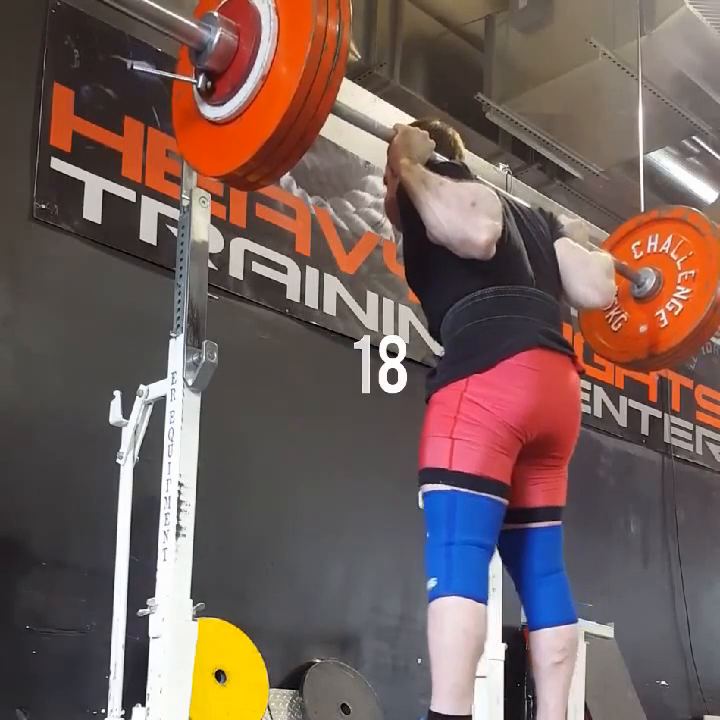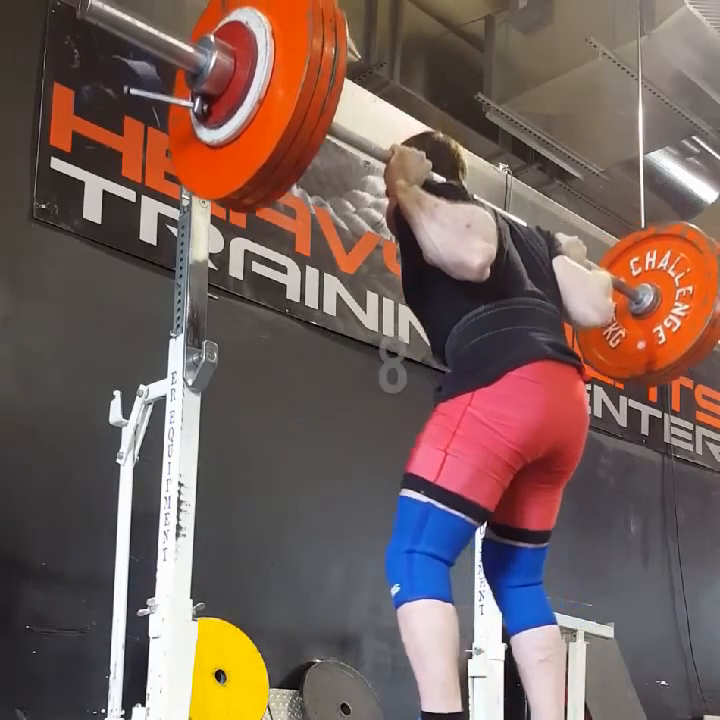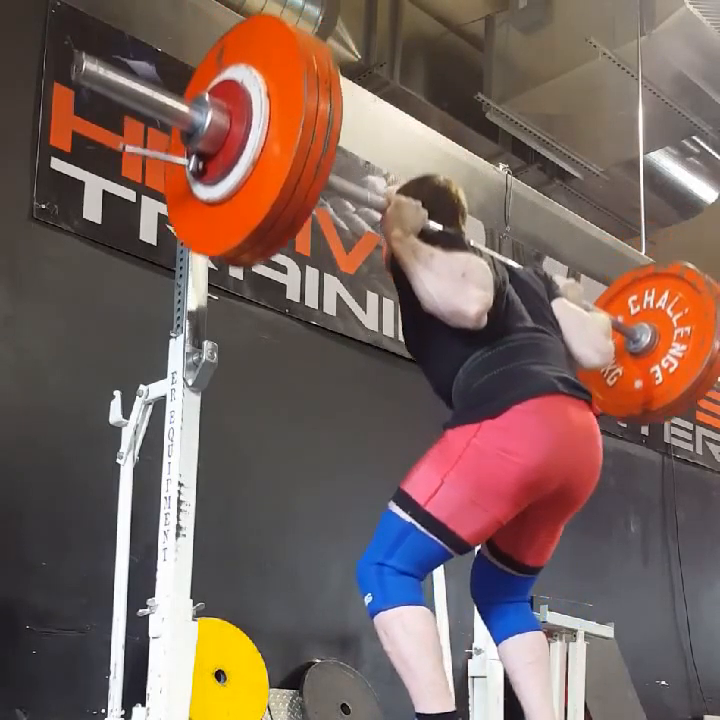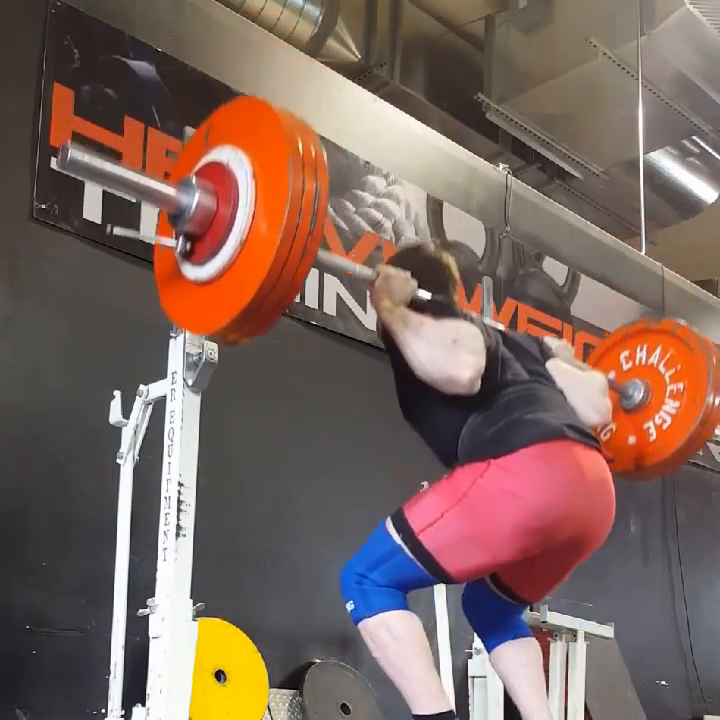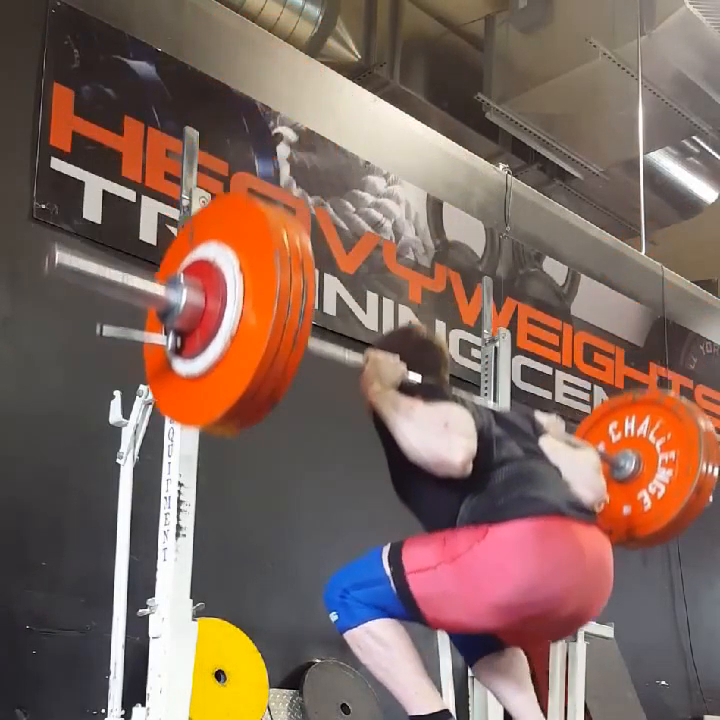
dt=0.4s
person 1, frame 1
left shoulder: (433, 184)
right shoulder: (525, 212)
left elbow: (476, 232)
right elbow: (596, 289)
left wrist: (407, 165)
right wrist: (578, 243)
left hip: (492, 375)
right hip: (556, 384)
left knee: (454, 555)
right knee: (539, 567)
person 1, frame 2
left shoulder: (431, 204)
right shoulder: (523, 231)
left elbow: (472, 255)
right elbow: (596, 309)
left wrist: (405, 188)
right wrist: (573, 260)
left hip: (503, 389)
right hip: (564, 401)
left knee: (414, 557)
right knee: (515, 574)
person 1, frame 3
left shoulder: (430, 254)
right shoulder: (516, 274)
left elbow: (468, 304)
right elbow: (597, 350)
left wrist: (399, 237)
right wrist: (570, 302)
left hip: (517, 426)
right hip: (579, 439)
left knee: (386, 569)
right knee: (500, 589)
person 1, frame 4
left shoulder: (422, 322)
right shoulder: (509, 338)
left elbow: (461, 370)
right elbow: (596, 409)
left wrist: (390, 309)
right wrist: (563, 363)
left hip: (529, 475)
right hip: (593, 491)
left knee: (367, 580)
right knee: (491, 605)
person 1, frame 5
left shoulder: (411, 407)
right shoulder: (502, 417)
left elbow: (453, 453)
right elbow: (591, 488)
left wrist: (380, 392)
right wrist: (551, 442)
left hip: (529, 553)
right hip: (591, 570)
left knee: (349, 594)
right knee: (469, 618)
